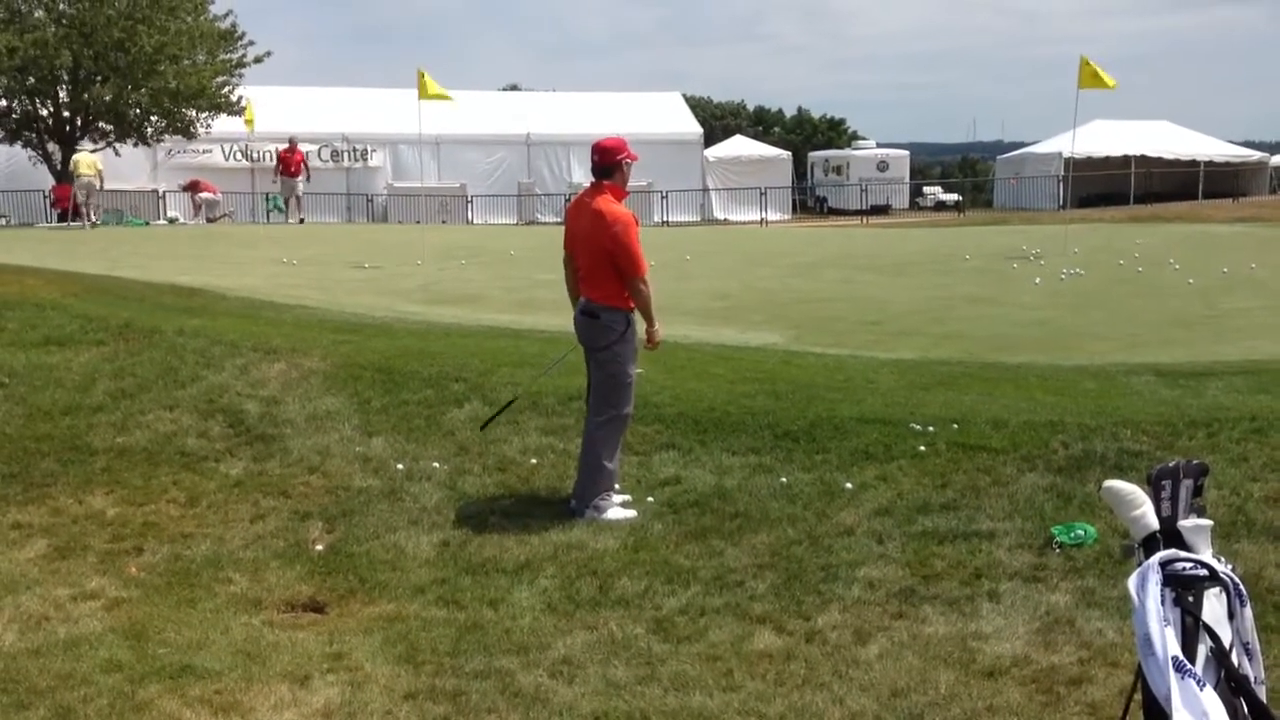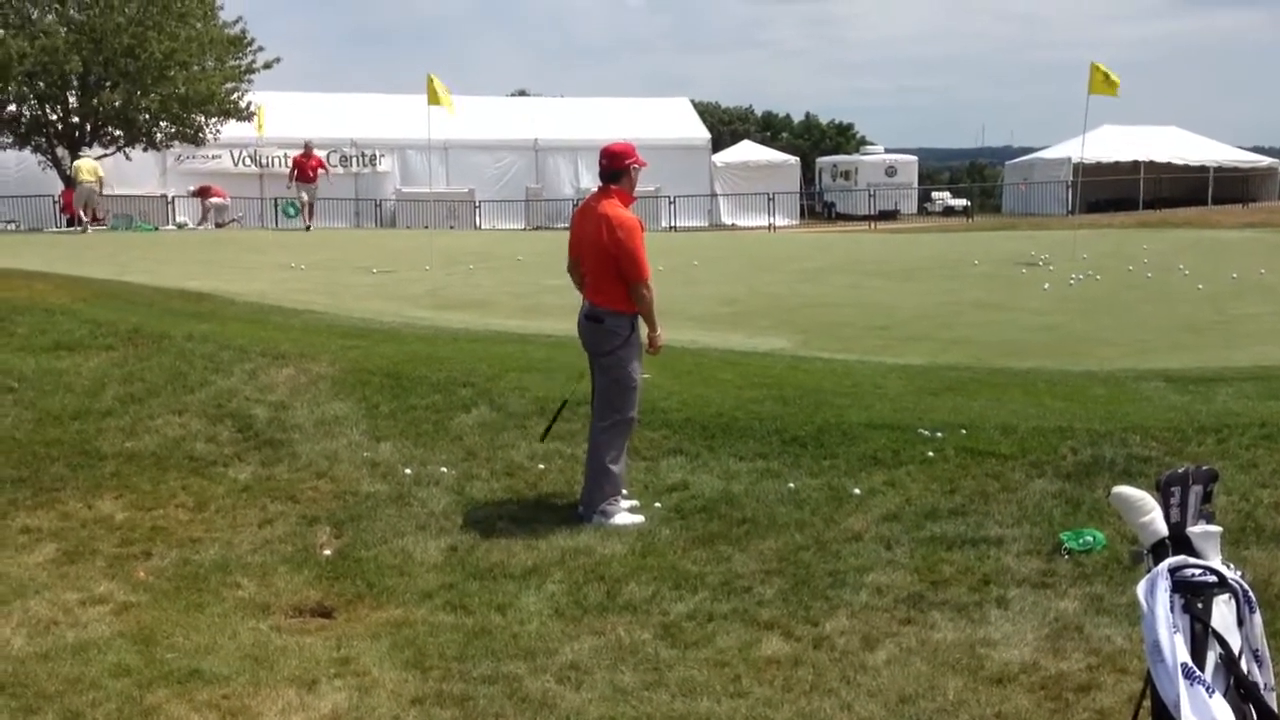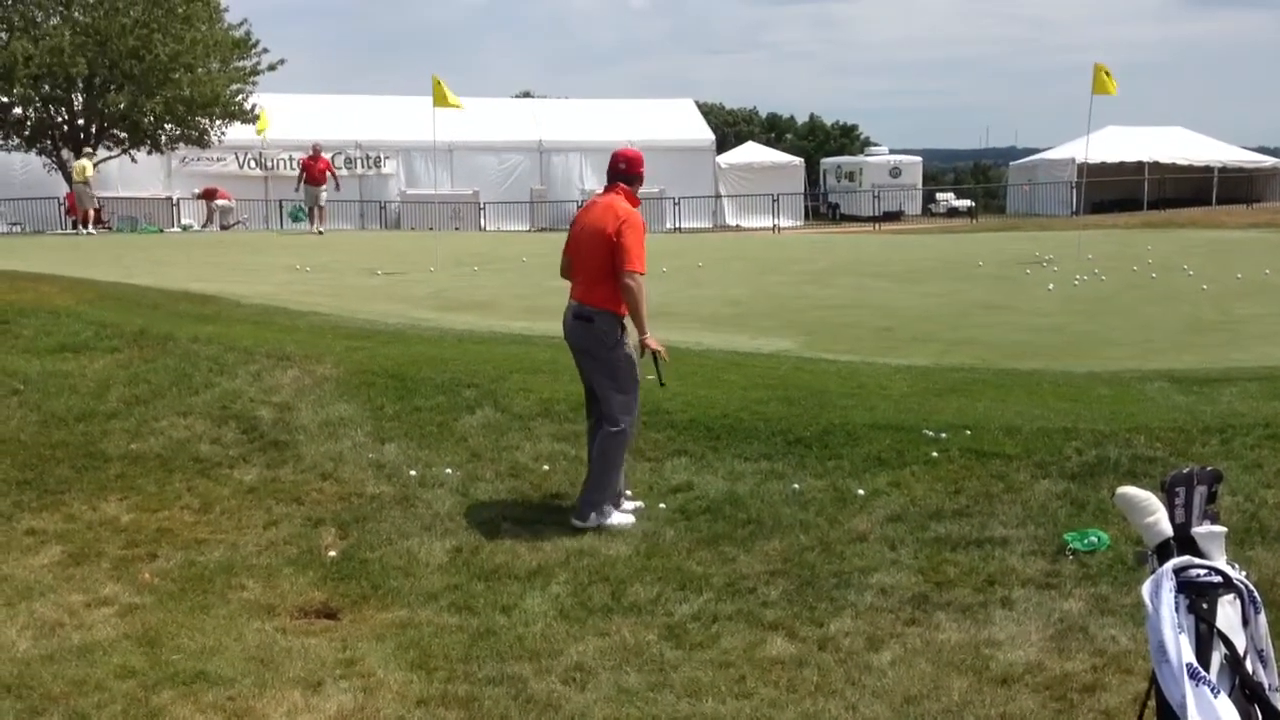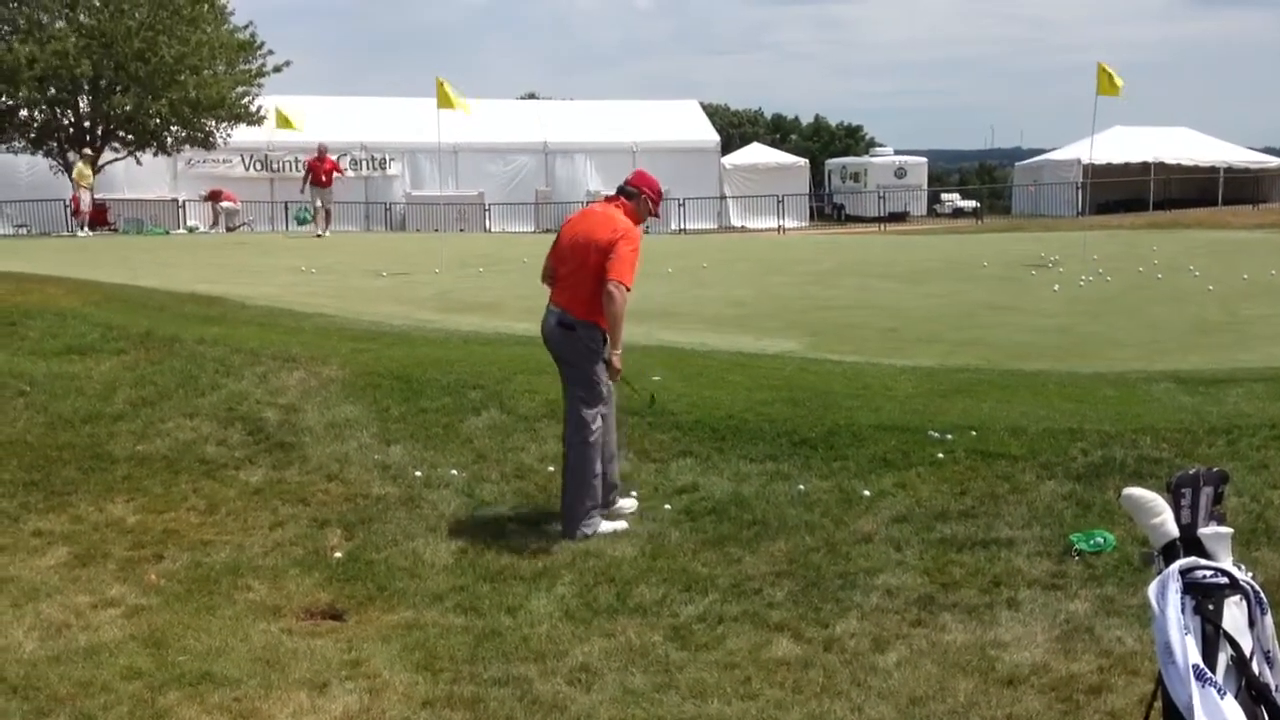
dt=0.5s
person 1, frame 1
left shoulder: (578, 206)
right shoulder: (617, 216)
left elbow: (569, 264)
right elbow: (638, 281)
right wrist: (652, 325)
left hip: (588, 314)
right hip: (612, 320)
left knee: (602, 407)
right knee: (612, 411)
left ankle: (598, 486)
right ankle: (592, 500)
person 1, frame 2
left shoulder: (585, 210)
right shoulder: (623, 220)
left elbow: (574, 269)
right elbow: (641, 286)
right wrist: (654, 330)
left hip: (592, 317)
right hip: (616, 324)
left knee: (608, 412)
right knee: (617, 416)
left ankle: (605, 492)
right ankle: (599, 506)
person 1, frame 3
left shoulder: (586, 210)
right shoulder: (628, 216)
left elbow: (566, 269)
right elbow: (630, 281)
right wrist: (645, 334)
left hip: (576, 316)
right hip: (602, 323)
left knee: (602, 413)
right knee: (619, 414)
left ankle: (609, 496)
right ankle: (594, 508)
person 1, frame 4
left shoulder: (580, 216)
right shoulder: (626, 230)
left elbow: (547, 273)
right elbow: (614, 291)
right wrist: (615, 349)
left hip: (556, 320)
right hip: (580, 330)
left knee: (599, 408)
right knee: (586, 422)
left ankle: (604, 497)
right ankle: (580, 519)
